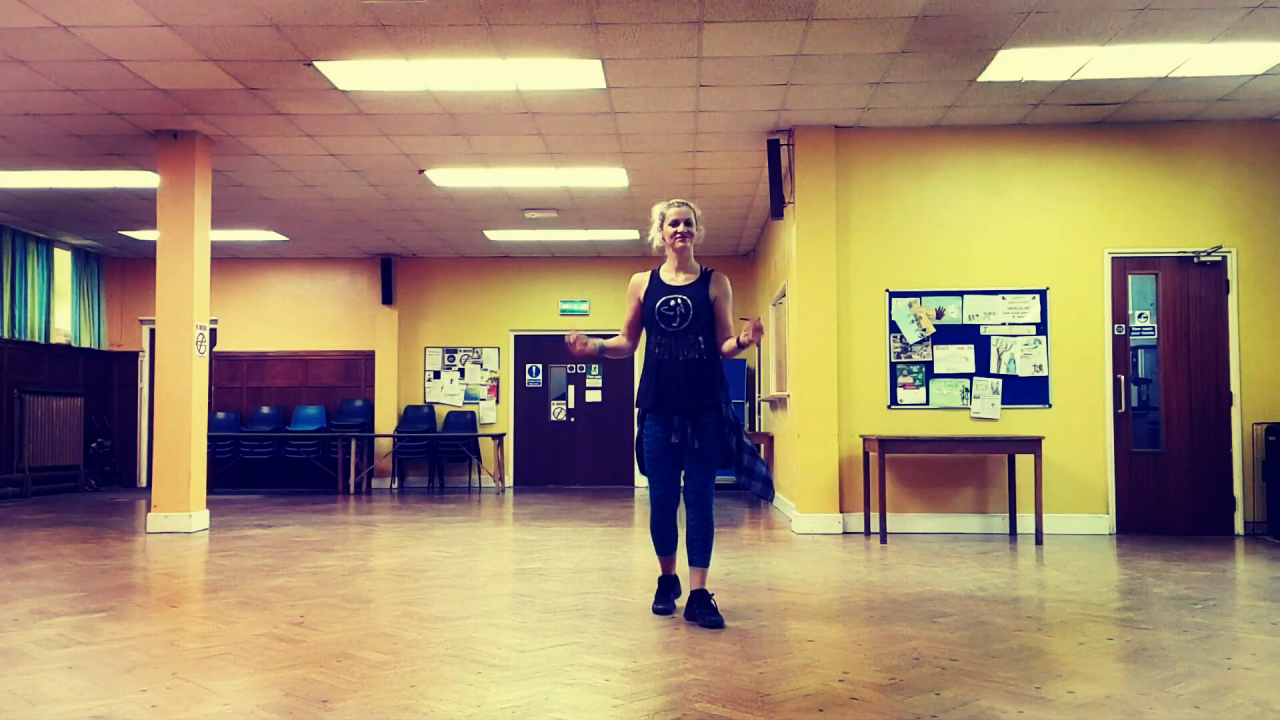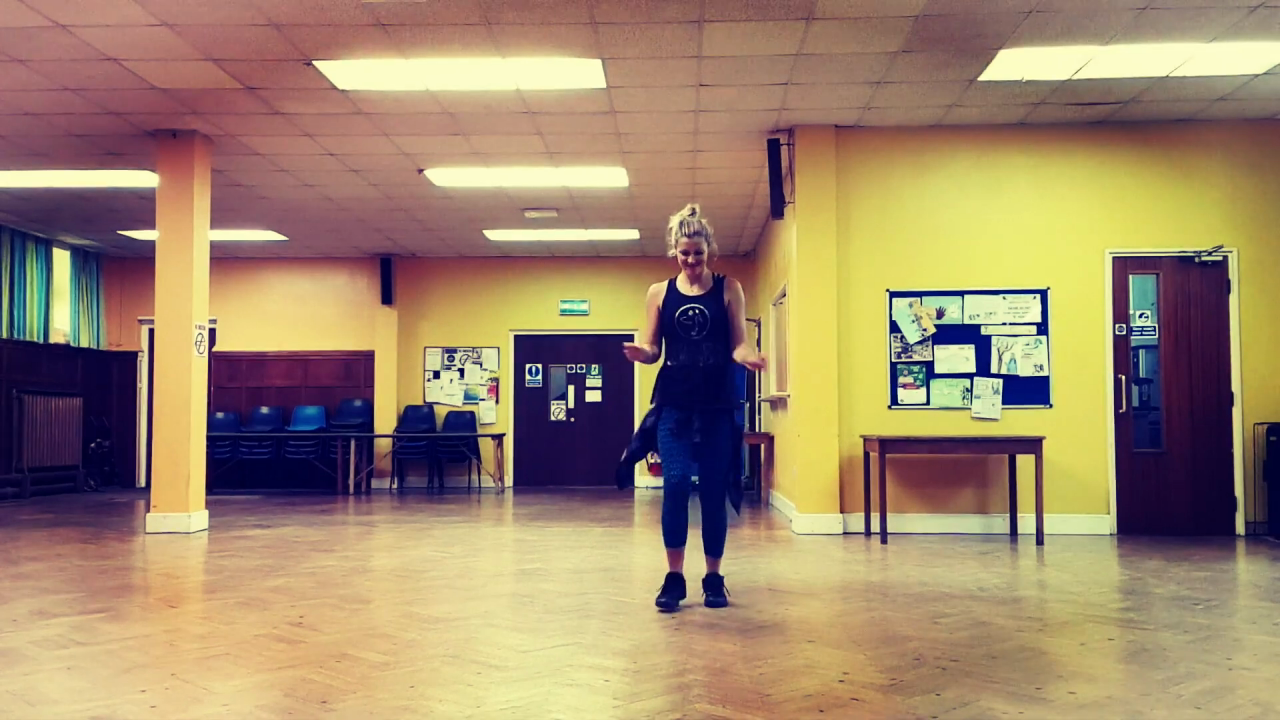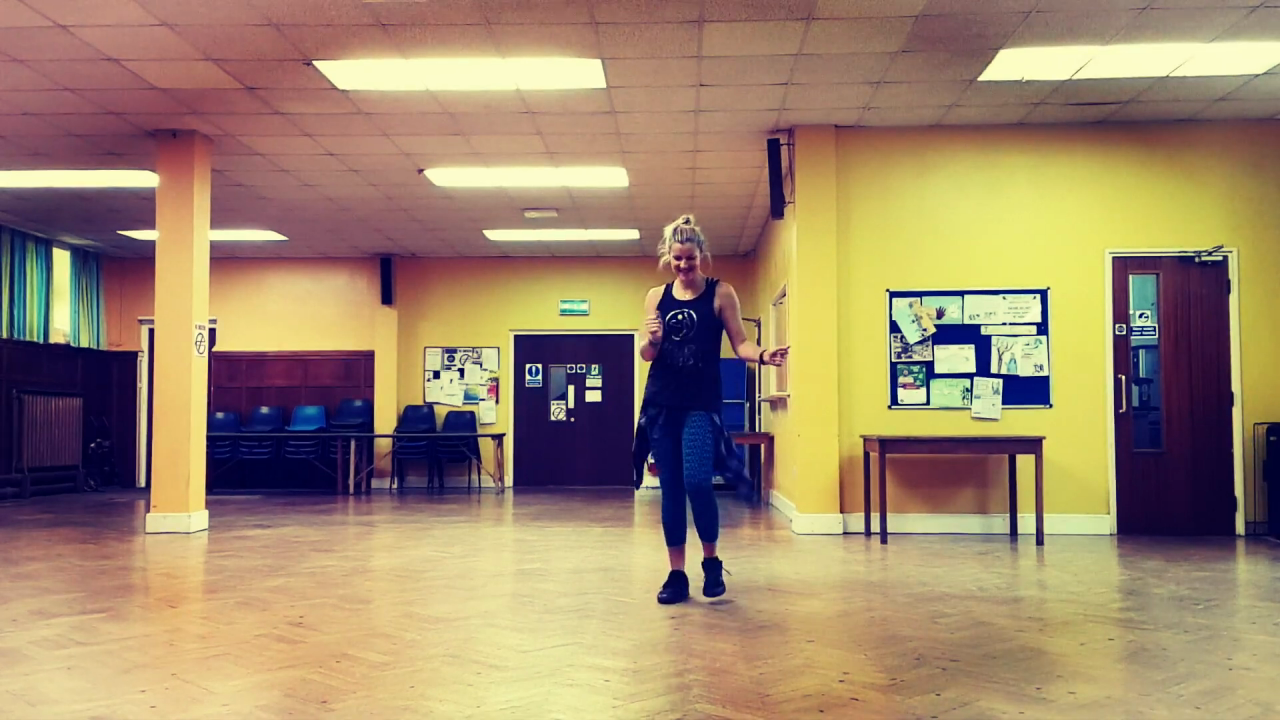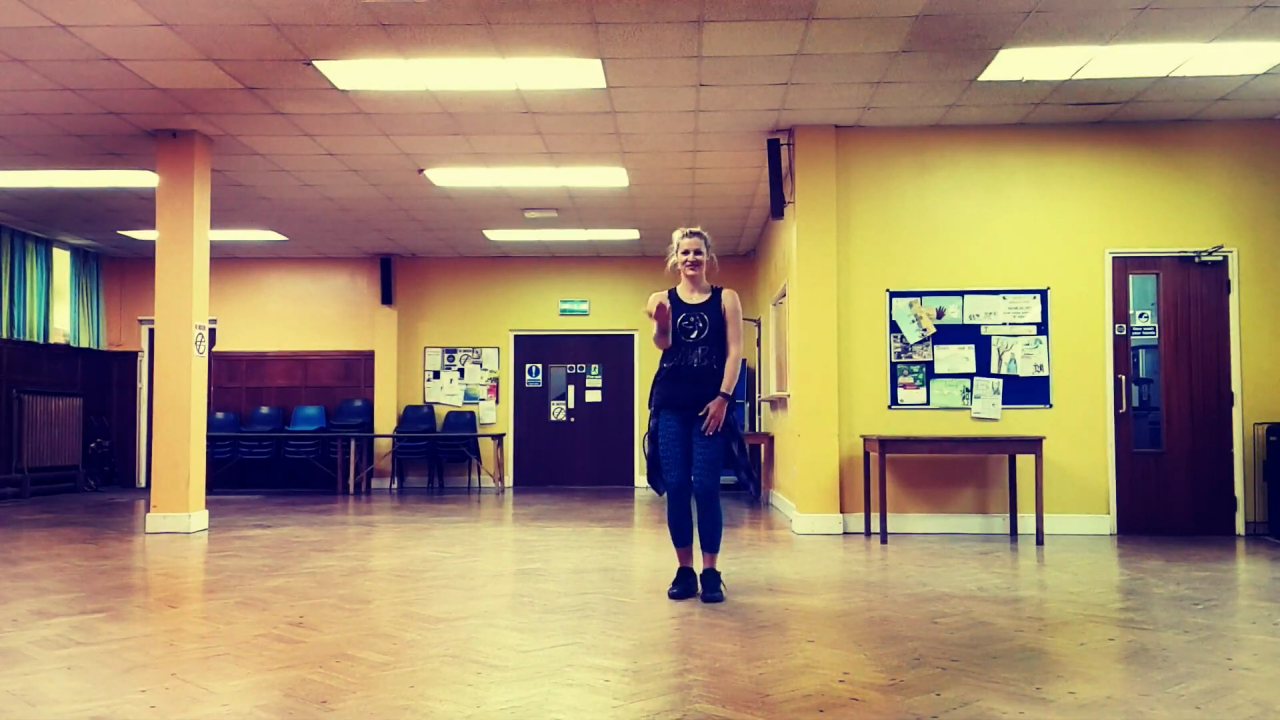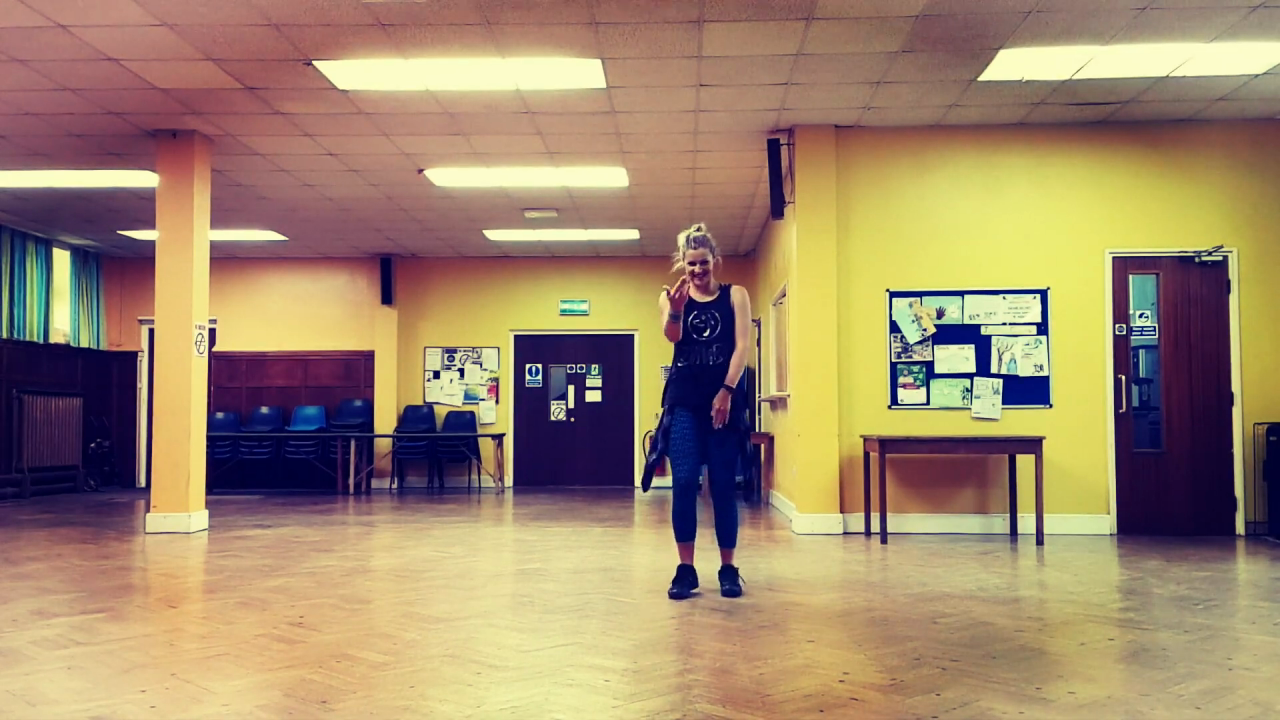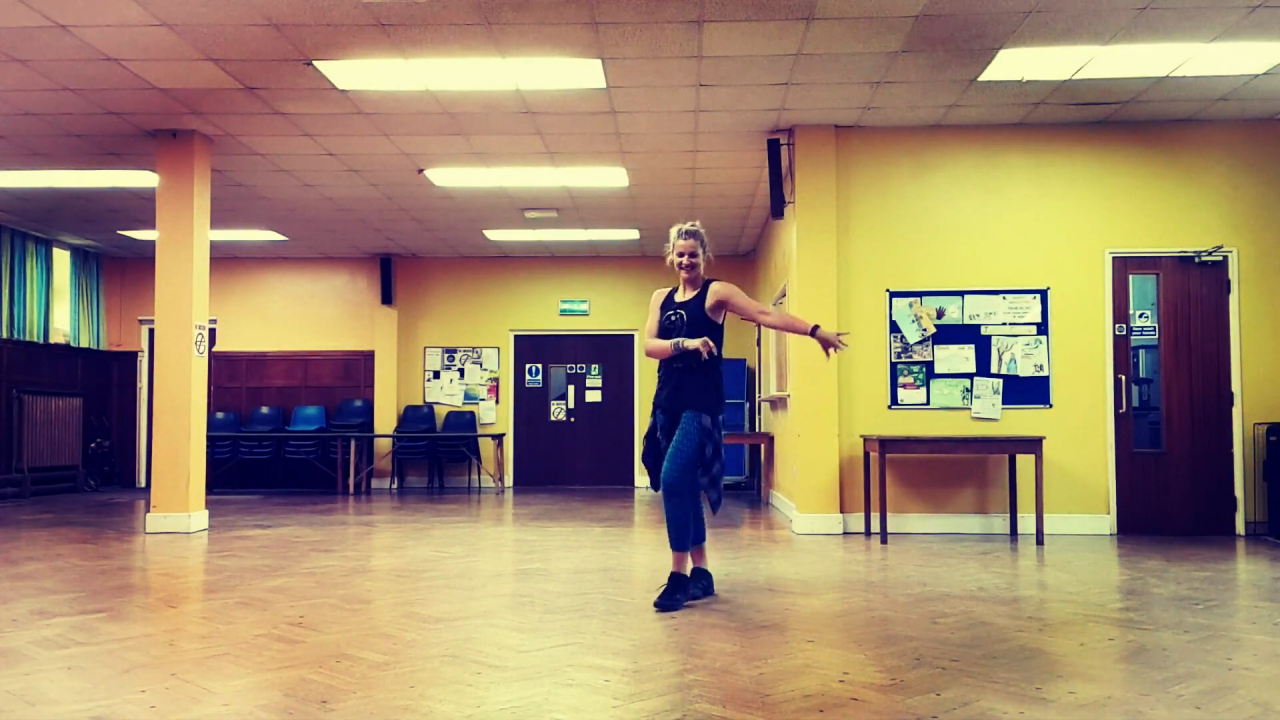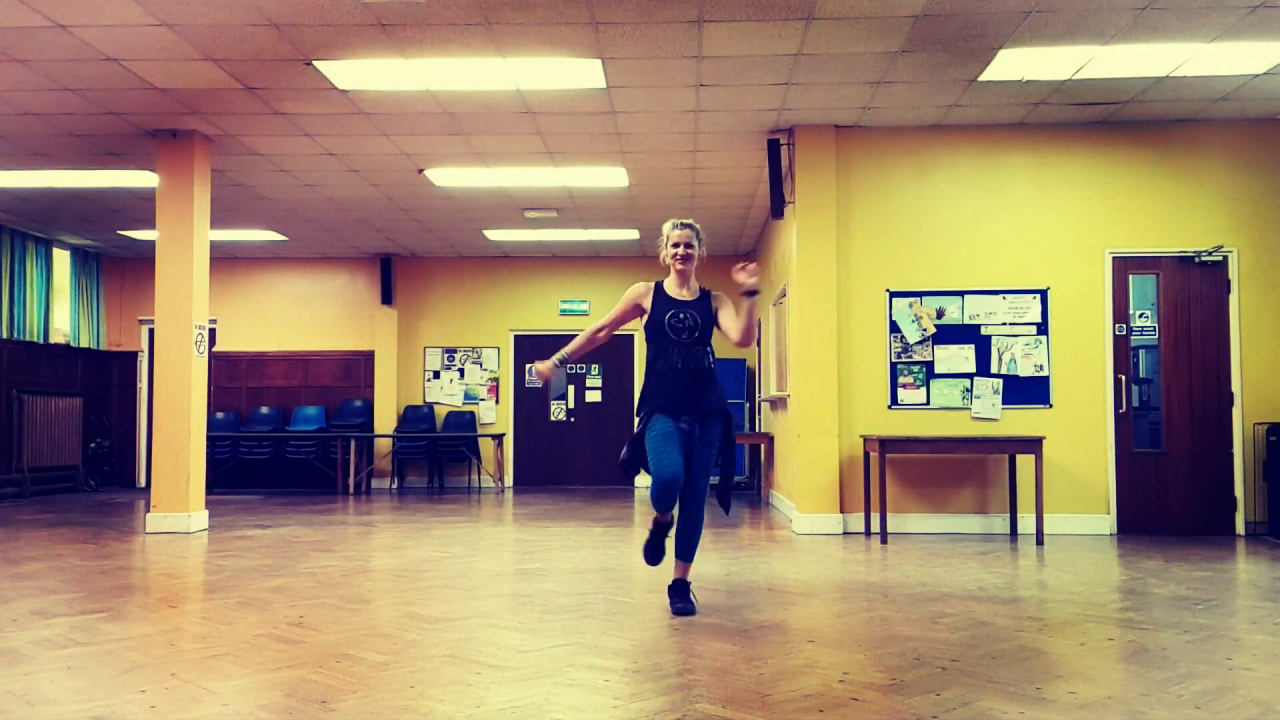
dt=0.7s
person 1, frame 1
left shoulder: (715, 283)
right shoulder: (642, 283)
left elbow: (723, 344)
right elbow: (627, 342)
left wrist: (744, 341)
right wrist: (594, 346)
left hip: (704, 403)
right hip: (657, 402)
left knee: (698, 497)
right knee: (661, 497)
left ankle: (698, 595)
right ankle: (667, 579)
person 1, frame 2
left shoulder: (729, 289)
right shoulder: (661, 292)
left elbow: (739, 344)
right elbow: (651, 349)
left wrist: (751, 359)
right wrist: (641, 352)
left hip: (718, 402)
right hip: (674, 403)
left knee: (714, 491)
right knee: (676, 484)
left ankle: (714, 578)
right ankle: (674, 577)
person 1, frame 3
left shoulder: (720, 293)
right shoulder: (656, 296)
left elbow: (741, 344)
right elbow: (647, 354)
left wrist: (763, 356)
right wrist: (651, 340)
left hip: (701, 402)
right hip: (660, 402)
left knee: (698, 483)
right knee: (671, 488)
left ankle: (712, 562)
right ankle: (677, 574)
person 1, frame 4
left shoulder: (727, 298)
right shoulder: (661, 299)
left elbow: (735, 351)
right elbow: (663, 344)
left wrist: (724, 396)
right wrist: (662, 323)
left hip: (711, 401)
right hip: (670, 402)
left knee: (706, 489)
right knee: (676, 488)
left ankle: (710, 573)
right ankle: (684, 570)
person 1, frame 5
left shoulder: (735, 295)
right shoulder: (672, 296)
left elbow: (743, 346)
right elbow: (673, 336)
left wrist: (726, 391)
right wrist: (674, 307)
left hip: (724, 400)
right hip: (684, 401)
left knee: (723, 485)
right knee: (684, 483)
left ankle: (728, 569)
right ankle: (685, 568)
person 1, frame 6
left shoulder: (717, 292)
right shoulder: (661, 297)
left elbow: (765, 314)
right elbow: (649, 345)
left wrist: (815, 330)
right wrist: (685, 343)
left hip: (701, 403)
right hip: (667, 404)
left knee: (673, 479)
right knee: (683, 485)
left ankle: (679, 576)
right ankle: (700, 573)
person 1, frame 7
left shoulder: (711, 299)
right shoulder: (646, 293)
left elbow: (743, 340)
right elbow: (599, 331)
left wrist: (748, 295)
right wrist: (557, 361)
left hip: (707, 406)
right hip: (662, 404)
left knee: (696, 493)
right knee: (669, 477)
left ankle: (681, 582)
right ankle: (661, 521)
